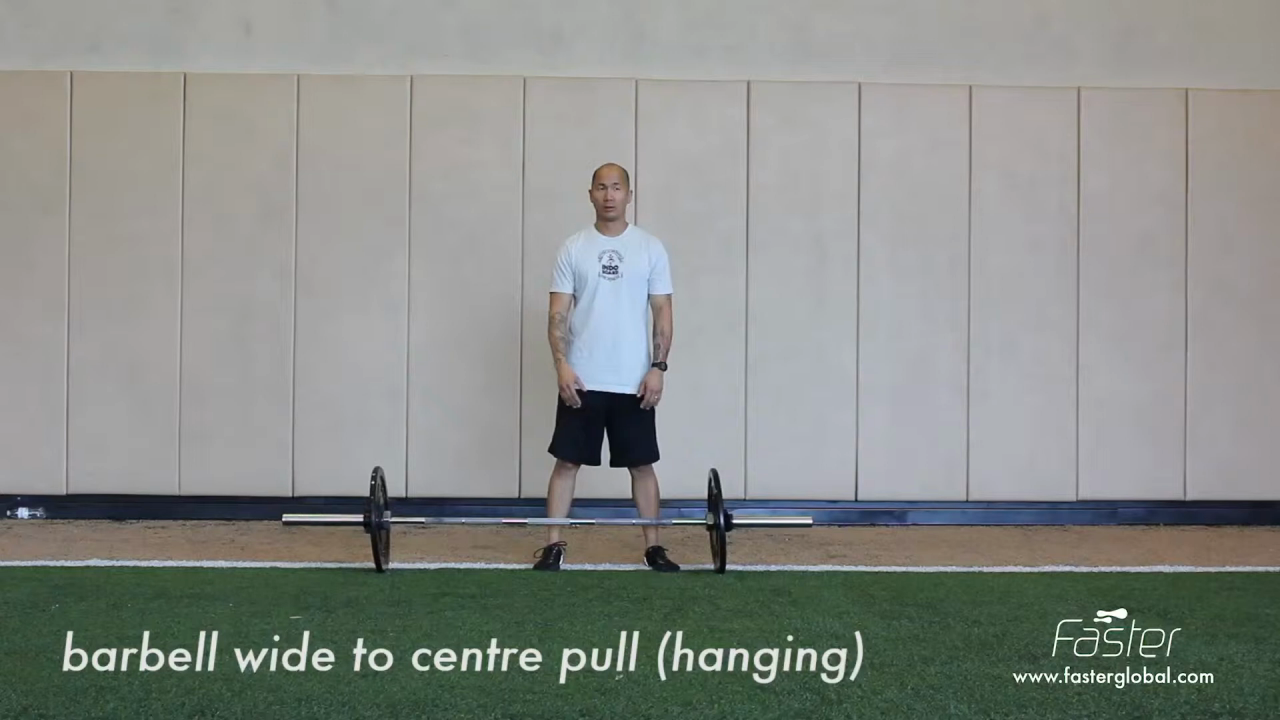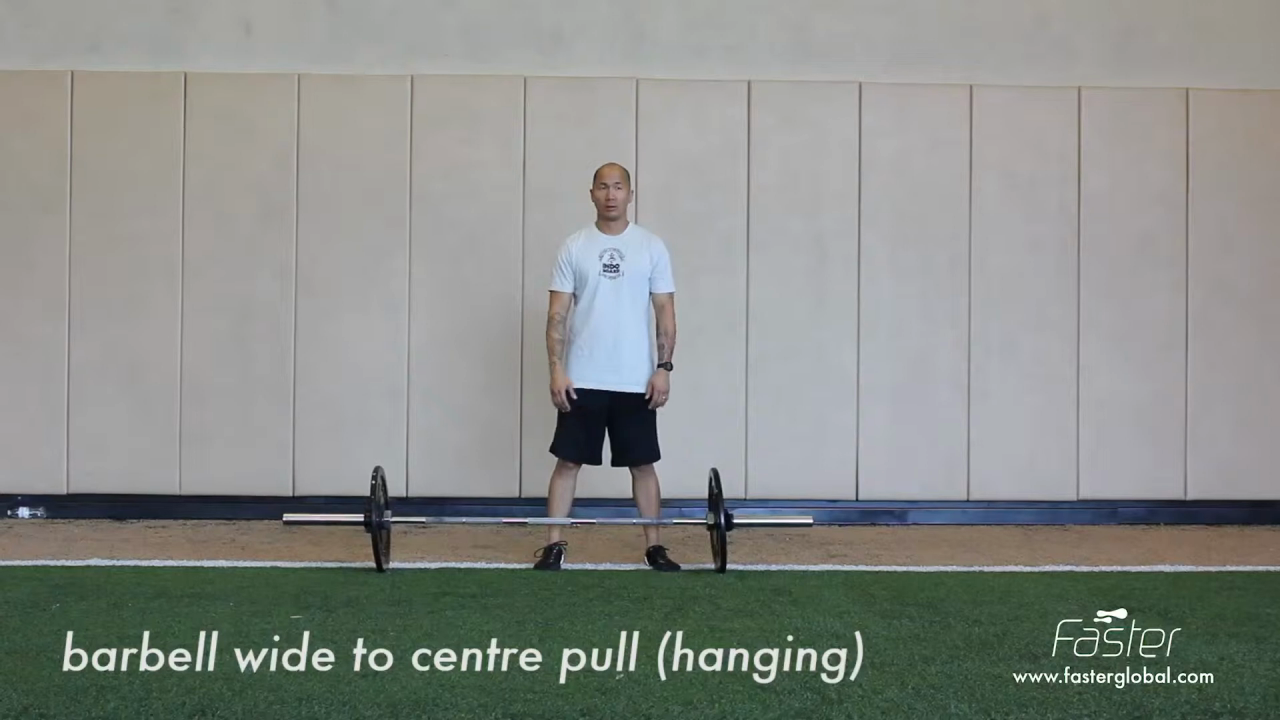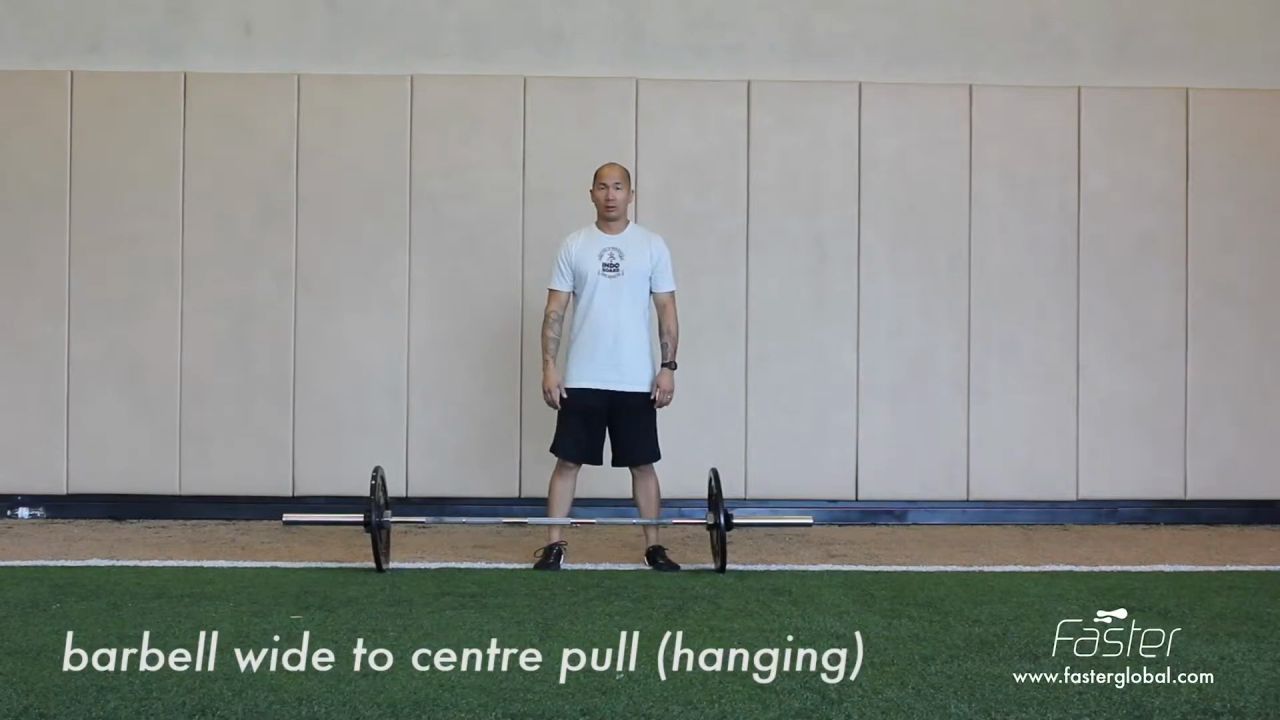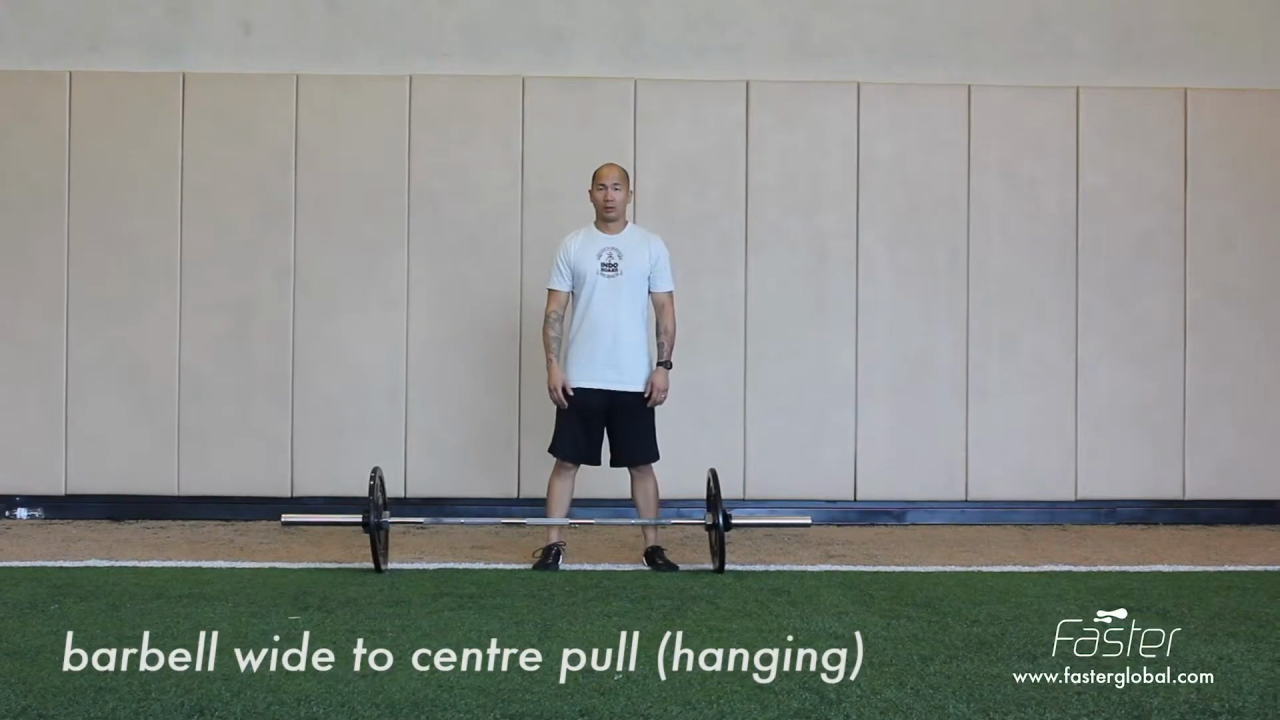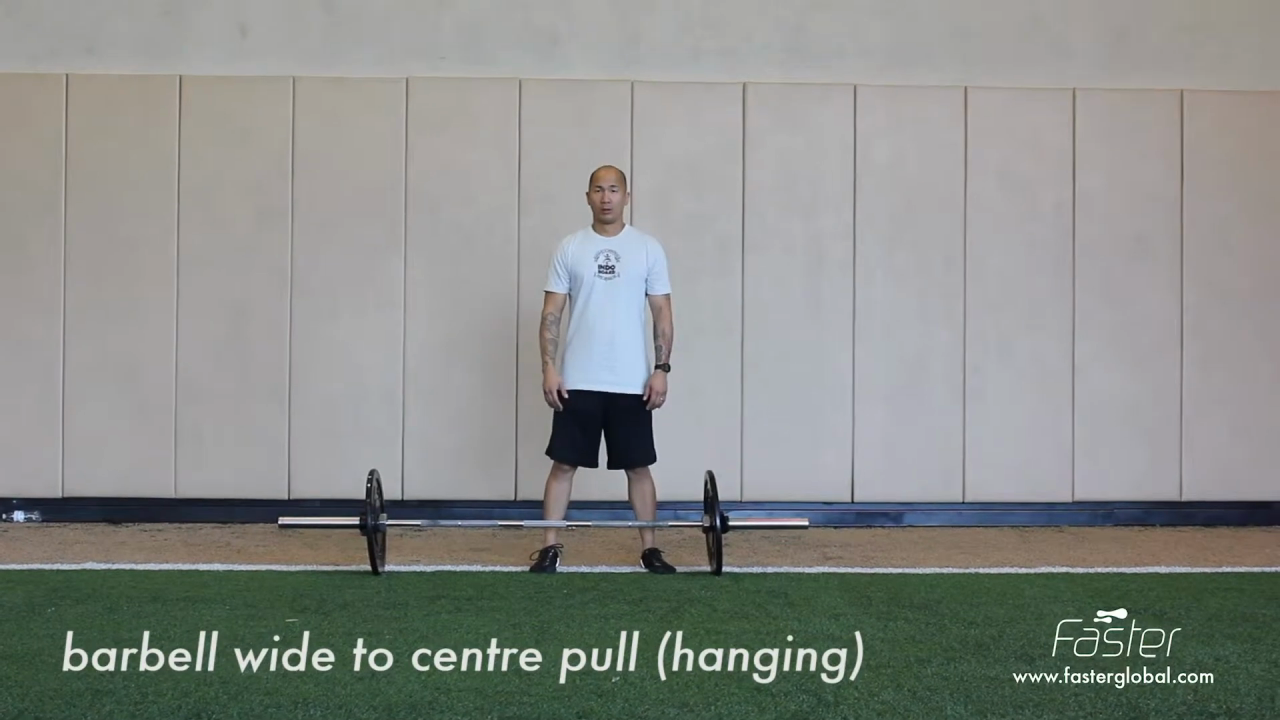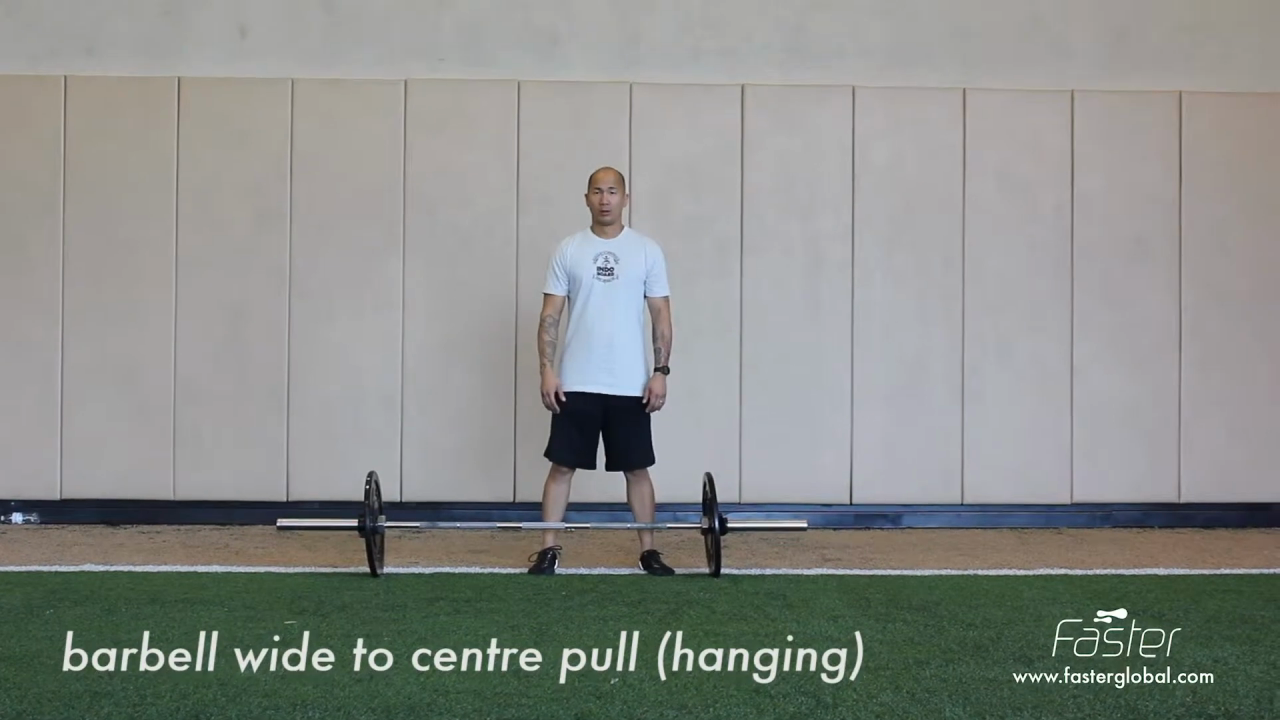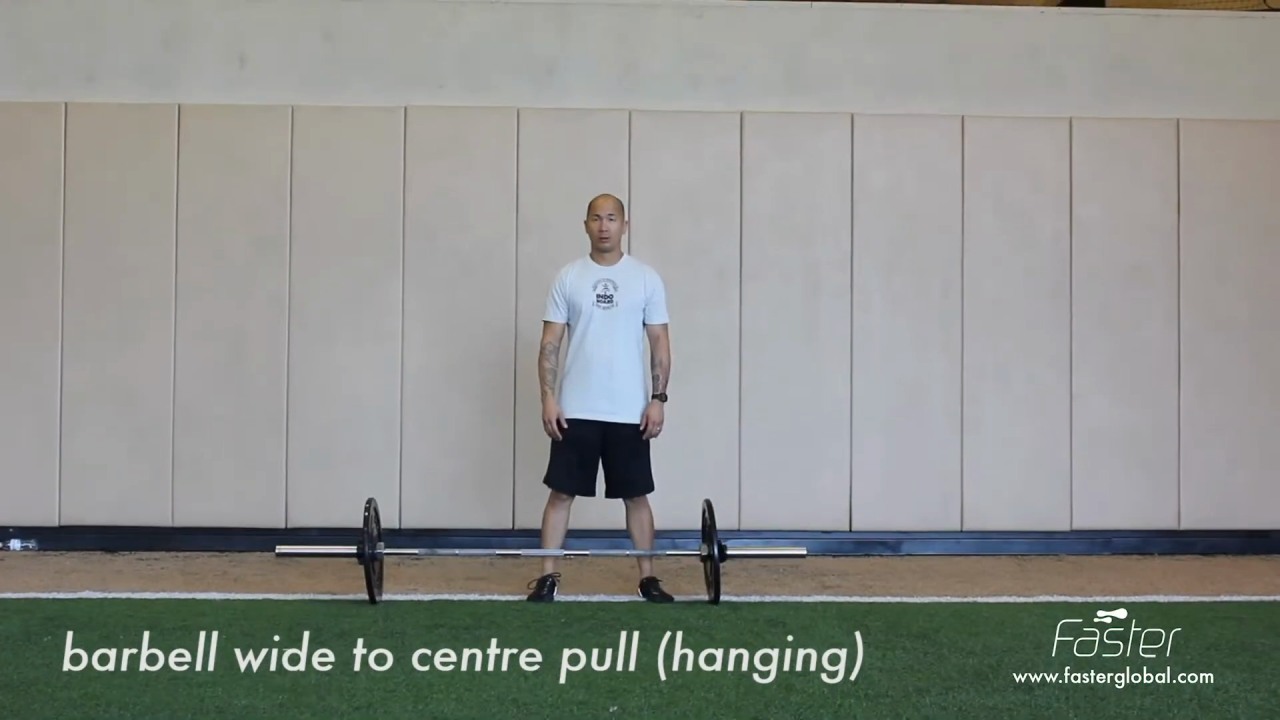
dt=0.3s
person 1, frame 1
left shoulder: (650, 247)
right shoulder: (573, 248)
left elbow: (662, 312)
right elbow: (558, 313)
left wrist: (657, 368)
right wrist: (563, 365)
left hip: (633, 381)
right hip: (583, 381)
left knee: (642, 463)
right knee: (567, 460)
left ankle: (653, 546)
right ankle: (554, 544)
person 1, frame 2
left shoulder: (652, 246)
right shoulder: (574, 246)
left elbow: (665, 312)
right elbow: (558, 313)
left wrist: (664, 368)
right wrist: (556, 369)
left hip: (635, 381)
right hip: (583, 380)
left knee: (643, 463)
right knee: (568, 461)
left ankle: (654, 545)
right ankle: (554, 544)
person 1, frame 3
left shoulder: (652, 245)
right shoulder: (573, 246)
left elbow: (666, 310)
right elbow: (555, 310)
left wrist: (668, 367)
right wrist: (549, 366)
left hip: (636, 380)
right hip: (582, 379)
left knee: (642, 462)
right knee: (568, 460)
left ankle: (653, 545)
right ankle: (554, 544)
person 1, frame 4
left shoulder: (651, 245)
right shoulder: (572, 245)
left elbow: (665, 310)
right elbow: (554, 310)
left wrist: (663, 366)
right wrist: (553, 365)
left hip: (634, 380)
right hip: (581, 379)
left knee: (641, 463)
right knee: (566, 461)
left ankle: (652, 546)
right ankle: (553, 544)
person 1, frame 5
left shoulder: (648, 248)
right shoulder: (569, 248)
left elbow: (662, 313)
right elbow: (552, 313)
left wrist: (661, 369)
right wrist: (549, 367)
left hip: (631, 383)
right hip: (578, 381)
left knee: (638, 465)
right knee: (563, 463)
left ankle: (649, 548)
right ankle: (550, 546)
person 1, frame 6
left shoulder: (647, 250)
right shoulder: (568, 249)
left elbow: (661, 315)
right elbow: (550, 315)
left wrist: (661, 372)
right wrist: (547, 370)
left hip: (630, 385)
right hip: (577, 384)
left knee: (637, 467)
right knee: (562, 465)
left ankle: (648, 550)
right ankle: (549, 548)
person 1, frame 7
left shoulder: (646, 277)
right shoulder: (568, 277)
left elbow: (659, 342)
right elbow: (550, 342)
left wrist: (657, 399)
right wrist: (548, 398)
left hip: (629, 412)
right hip: (576, 411)
left knee: (636, 494)
right knee: (561, 492)
left ankle: (647, 577)
right ankle: (548, 575)
